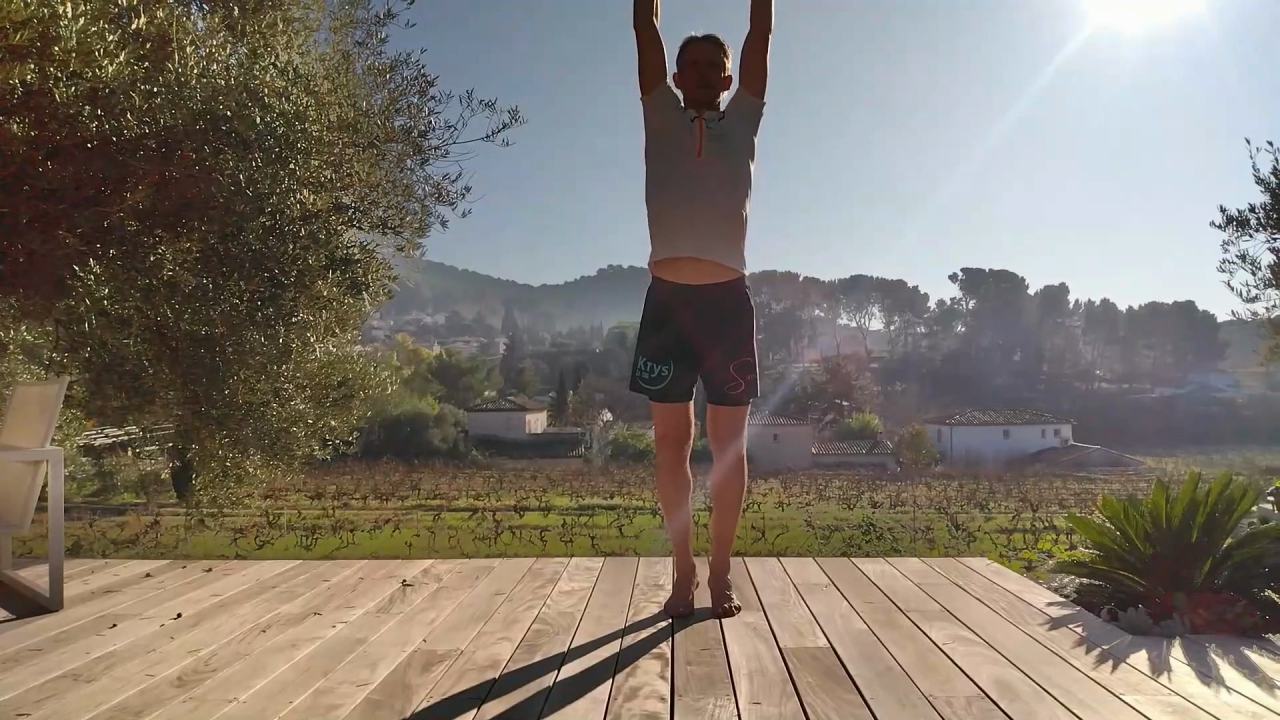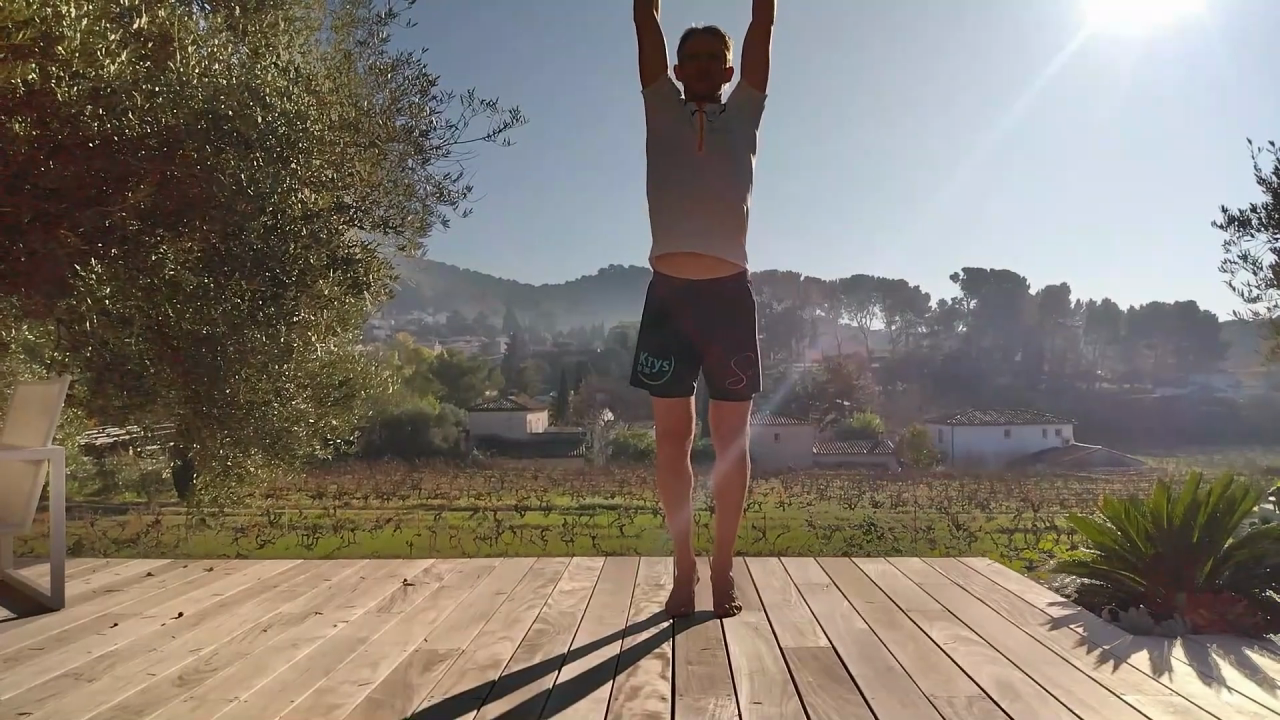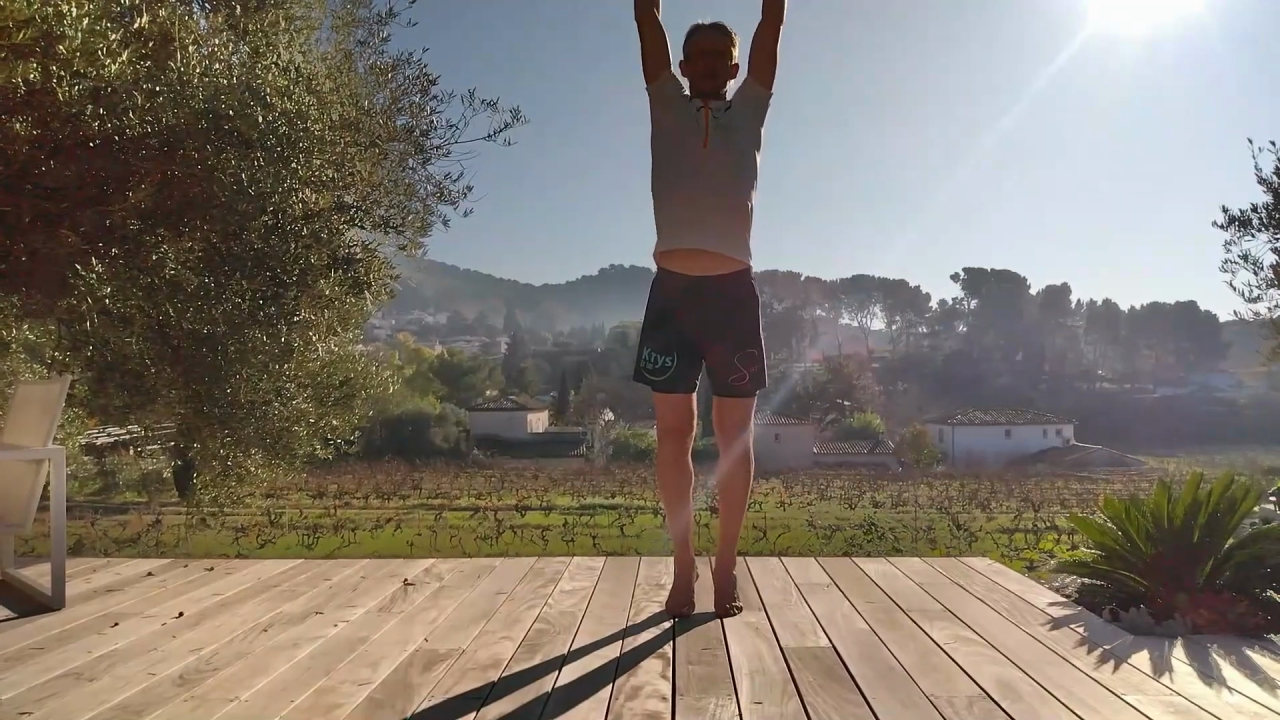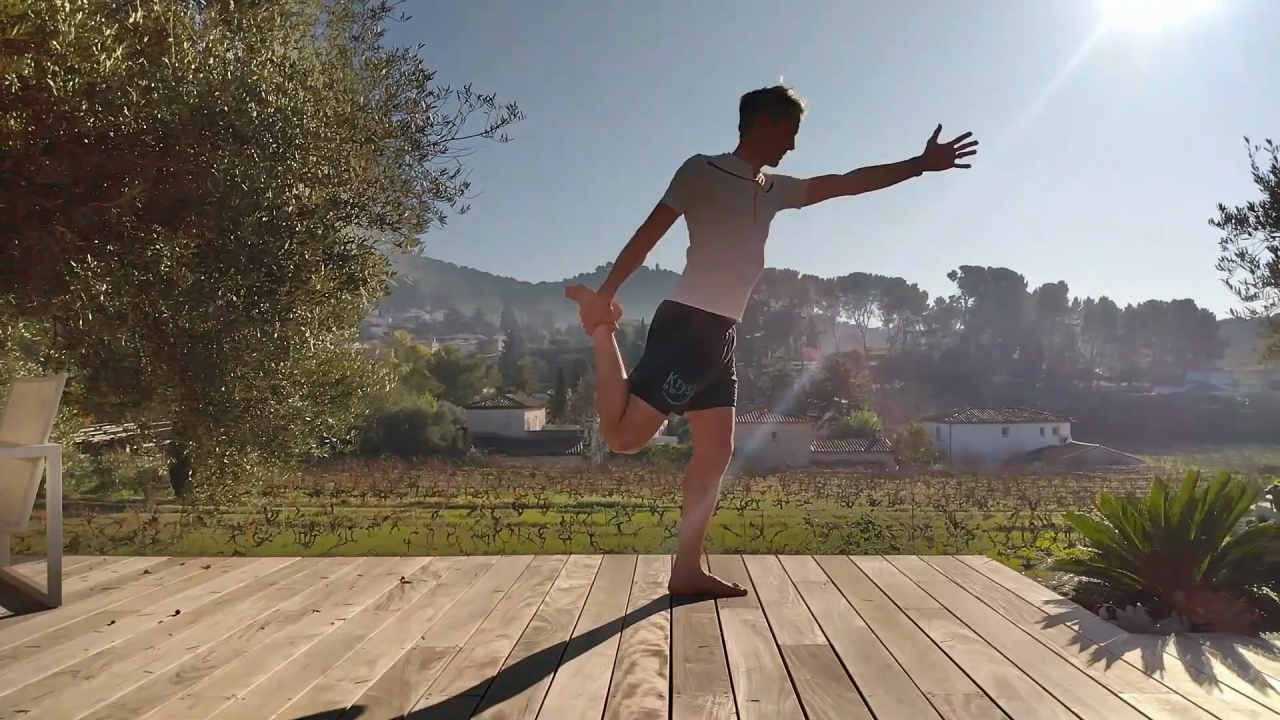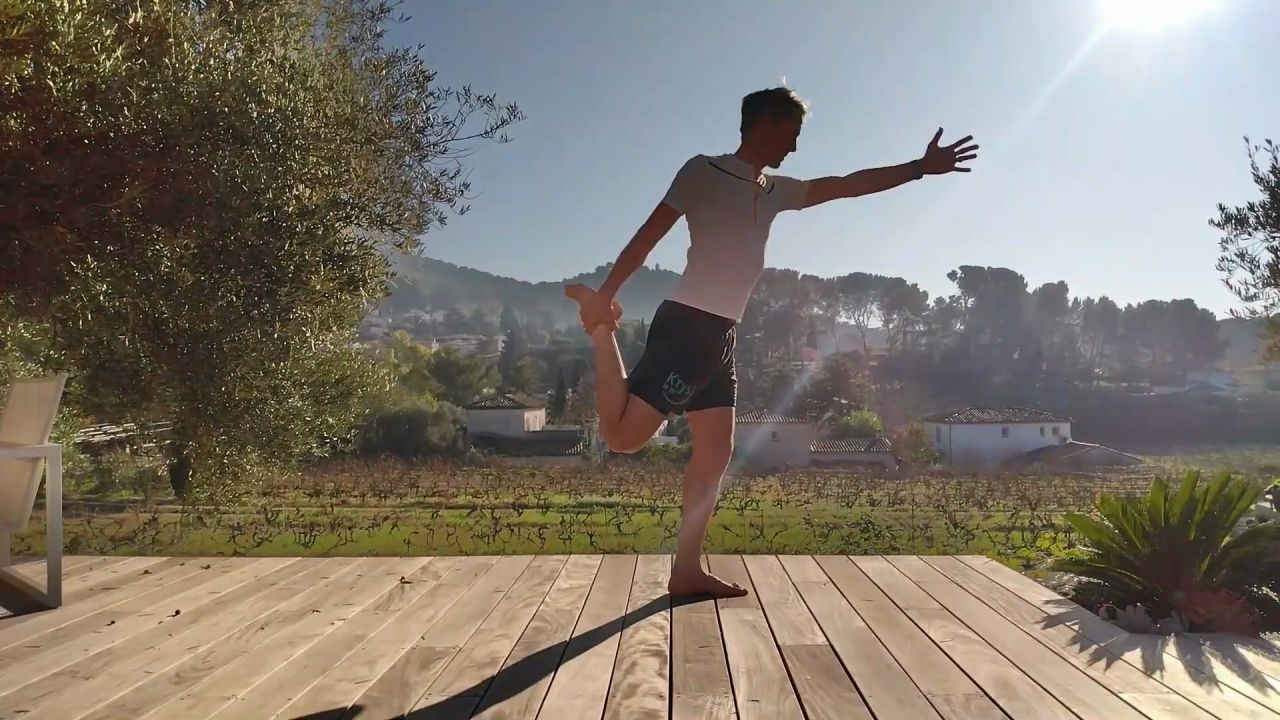
dt=1s
person 1, frame 1
left shoulder: (742, 122)
right shoulder: (661, 118)
left hip: (727, 298)
right hip: (668, 298)
left knee: (728, 444)
right knee: (671, 442)
left ankle: (720, 571)
right ankle: (684, 570)
person 1, frame 2
left shoulder: (742, 115)
right shoulder: (662, 110)
left hip: (728, 292)
right hip: (669, 293)
left knee: (731, 440)
right knee: (672, 438)
left ankle: (723, 568)
right ankle: (684, 567)
person 1, frame 3
left shoulder: (748, 112)
right shoulder: (667, 108)
left hip: (732, 290)
right hip: (672, 290)
left knee: (735, 438)
right knee: (674, 434)
left ankle: (726, 568)
right ankle: (684, 567)
person 1, frame 4
left shoulder: (775, 188)
right shoulder: (703, 171)
left elbow: (849, 182)
right elbow: (649, 232)
left wrist: (921, 163)
right wrist: (604, 297)
left hip: (719, 334)
right hip: (688, 325)
left knee: (715, 452)
right knee: (623, 435)
left ankle: (687, 570)
person 1, frame 5
left shoulder: (775, 191)
right shoulder: (704, 171)
left elbow: (848, 185)
right elbow: (648, 234)
left wrist: (920, 167)
right wrist: (605, 296)
left hip: (719, 335)
right hip: (687, 325)
left knee: (715, 452)
right knee: (622, 435)
left ankle: (687, 570)
